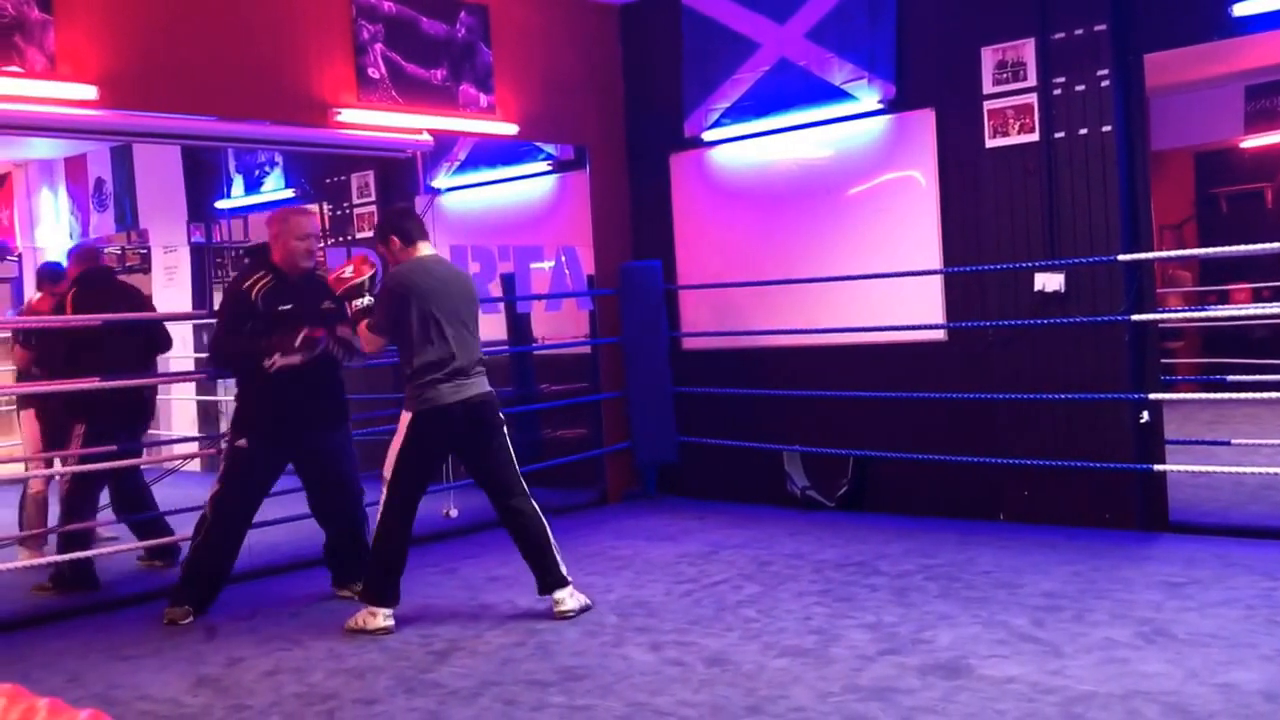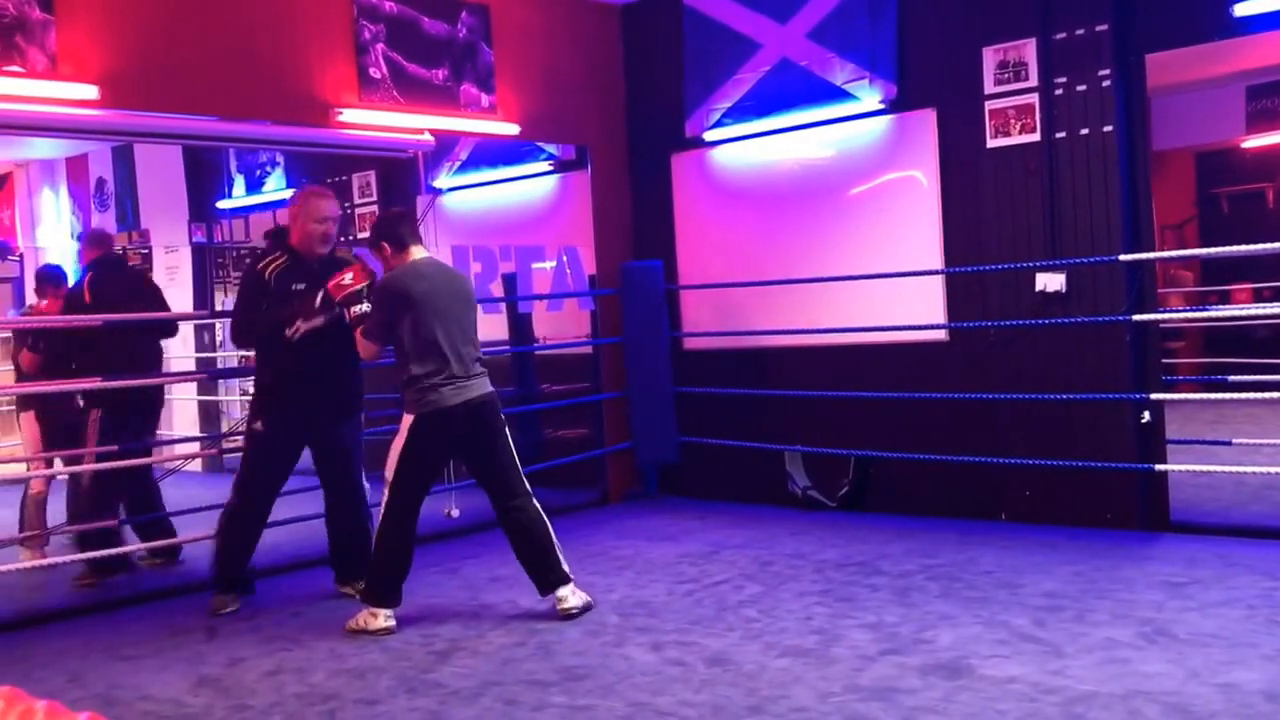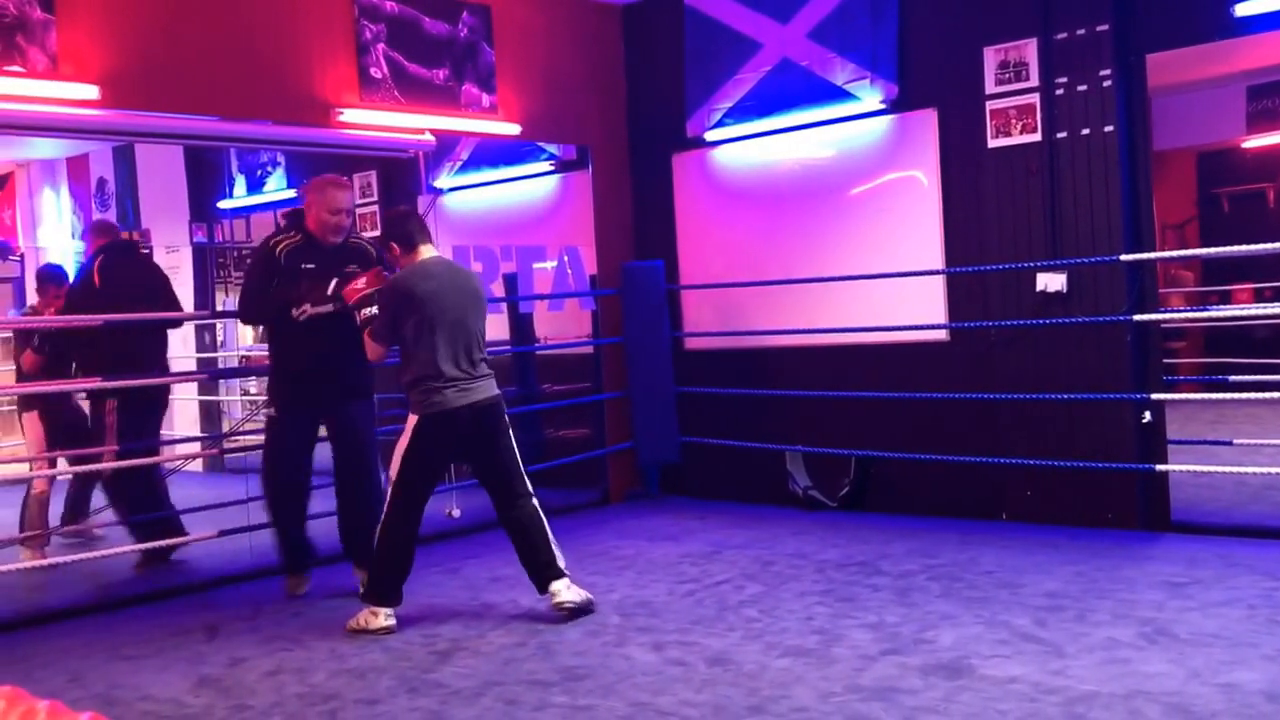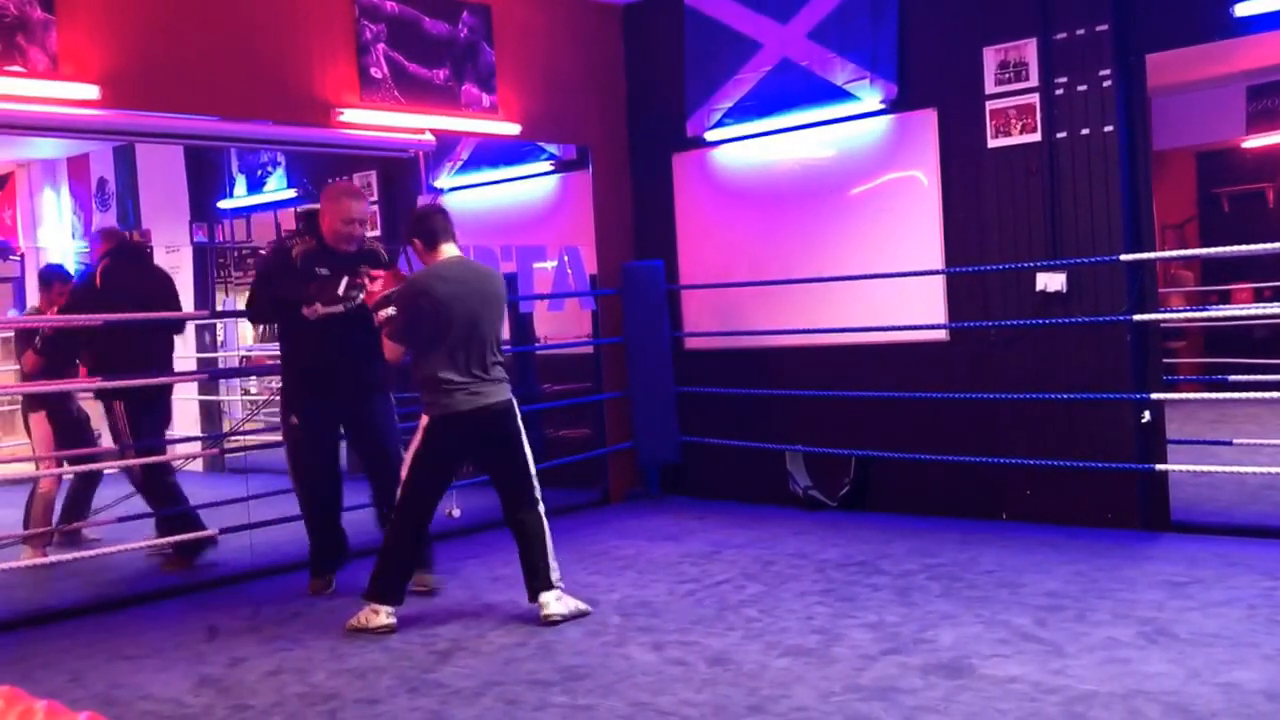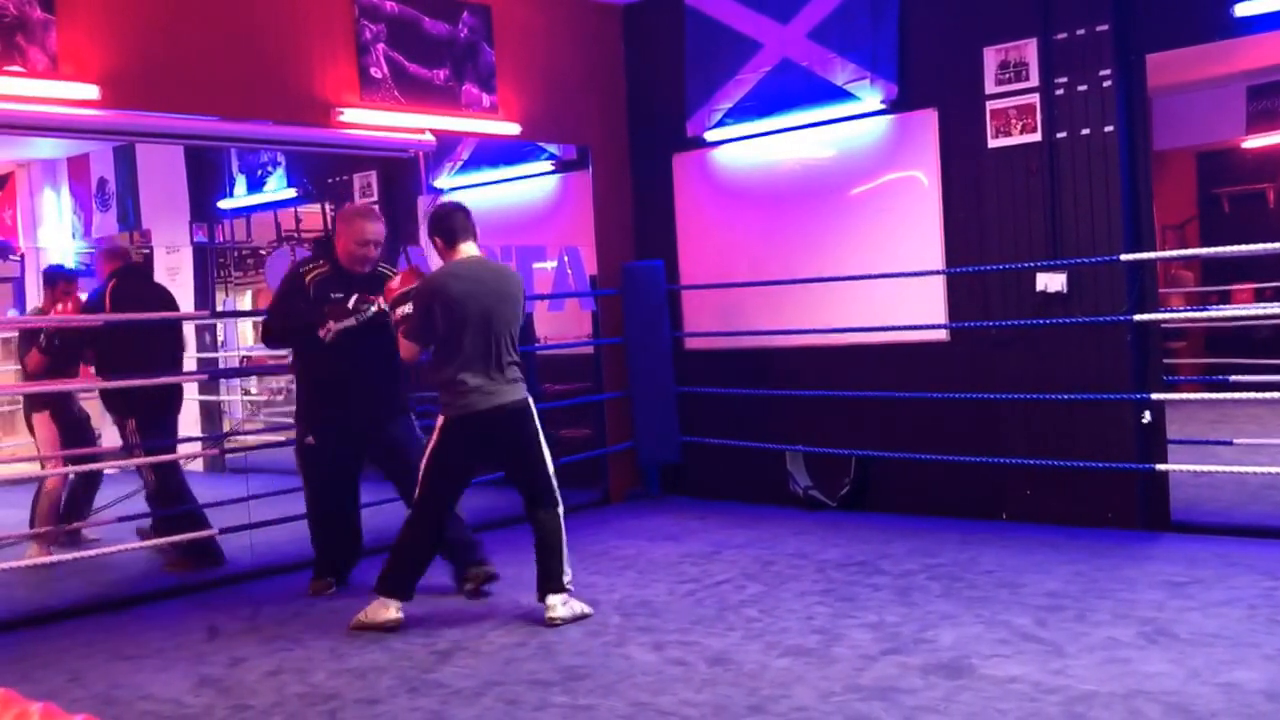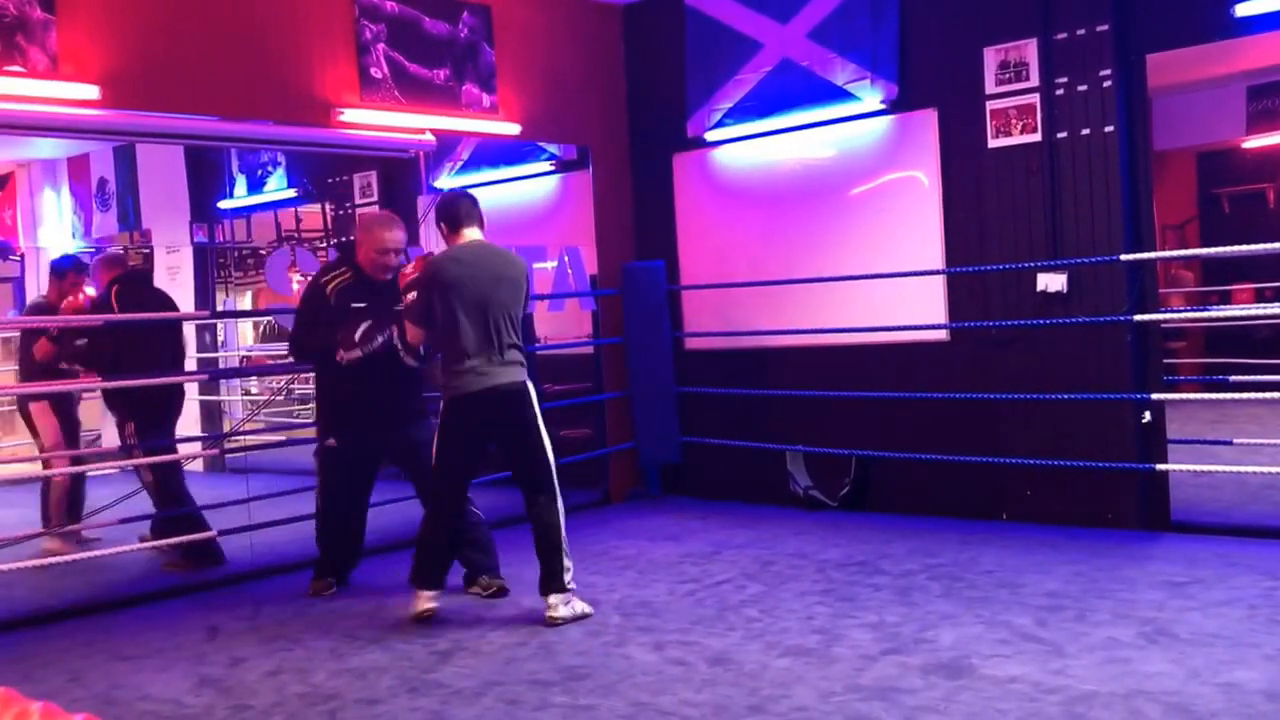
dt=0.1s
person 1, frame 1
left shoulder: (399, 280)
right shoulder: (461, 277)
left elbow: (371, 343)
left wrist: (358, 297)
left hip: (429, 408)
right hip: (478, 400)
left knee: (396, 507)
right knee: (513, 498)
left ankle: (379, 607)
right ankle: (561, 591)
person 1, frame 2
left shoulder: (394, 285)
right shoulder: (458, 279)
left elbow: (368, 350)
left wrist: (355, 305)
left hip: (430, 412)
right hip: (480, 401)
left knee: (398, 510)
right knee: (516, 499)
left ankle: (380, 608)
right ankle: (562, 589)
person 1, frame 3
left shoulder: (400, 285)
right shoulder: (468, 278)
left elbow: (375, 352)
left wrist: (365, 308)
left hip: (435, 412)
right hip: (485, 402)
left knee: (401, 509)
right knee: (517, 499)
left ankle: (380, 607)
right ankle: (559, 585)
person 1, frame 4
left shoulder: (418, 286)
right shoulder: (492, 278)
left elbow: (394, 353)
left wrist: (385, 310)
left hip: (446, 415)
right hip: (498, 406)
left knee: (410, 510)
right knee: (525, 502)
left ankle: (381, 606)
right ankle: (549, 595)
person 1, frame 5
left shoulder: (435, 285)
right shoulder: (510, 278)
left elbow: (409, 352)
left wrist: (403, 308)
left hip: (463, 413)
right hip: (513, 406)
left knee: (429, 509)
right knee: (544, 500)
left ankle: (389, 600)
right ankle: (557, 597)
person 1, frame 6
left shoulder: (435, 269)
right shoulder: (512, 263)
left elbow: (413, 337)
left wrist: (414, 297)
left hip: (462, 396)
right hip: (511, 389)
left knee: (446, 497)
right knee: (542, 492)
left ankle: (426, 591)
right ankle: (559, 597)
person 2, frame 1
left shoulder: (325, 284)
right shoulder: (247, 288)
left elbow: (345, 336)
right elbow: (222, 354)
left wrist: (347, 341)
right wrist: (275, 350)
left hip: (323, 419)
right hip: (261, 421)
left knee: (346, 502)
right knee: (228, 509)
left ankle: (351, 575)
right ankle: (191, 595)
person 2, frame 2
left shoulder: (347, 267)
right shoulder: (265, 270)
right elbow: (242, 333)
right wrist: (296, 315)
left hip: (339, 401)
right hip: (278, 403)
left knee: (347, 492)
right knee: (251, 495)
left ankle: (352, 573)
right ankle: (230, 581)
person 2, frame 3
left shoulder: (363, 252)
right shoulder: (277, 250)
right elbow: (249, 308)
right wrist: (303, 299)
left hip: (351, 386)
right hip: (292, 386)
left knee: (361, 475)
right knee: (284, 479)
left ankle: (369, 561)
right ankle: (297, 562)
person 2, frame 4
left shoulder: (375, 255)
right shoulder: (292, 255)
right elbow: (258, 309)
right wrist: (313, 300)
left hip: (368, 389)
right hip: (307, 391)
left knee: (391, 475)
right knee: (316, 486)
left ankle: (414, 561)
right ankle: (327, 564)
person 2, frame 5
left shoulder: (390, 279)
right shoulder: (306, 277)
right elbow: (275, 333)
right wrist: (326, 321)
left hip: (386, 408)
right hip: (324, 412)
right knee: (328, 498)
left ankle: (468, 563)
right ankle: (330, 568)
person 2, frame 6
right shoulder: (329, 284)
right elbow: (300, 344)
left wrist: (423, 347)
right wrist: (340, 343)
left hip: (406, 413)
right hip: (346, 418)
right knee: (339, 500)
left ankle: (482, 568)
right ankle: (331, 570)
person 3, frame 1
left shoulder: (70, 301)
right shoulder: (133, 295)
left elbow: (53, 360)
right elbow: (161, 342)
left hip: (96, 407)
right hip: (137, 402)
left knee: (78, 487)
right knee: (126, 477)
left ankle: (74, 571)
right ankle: (161, 546)
person 3, frame 2
left shoulder: (87, 286)
right shoulder: (141, 280)
left elbow: (69, 339)
right elbow: (166, 326)
left hip: (107, 392)
right hip: (147, 386)
left knee: (97, 475)
right knee: (136, 467)
left ankle: (103, 559)
right ankle: (162, 544)
person 3, frame 3
left shoulder: (94, 270)
right shoulder: (149, 267)
left elbow: (71, 325)
right elbow: (175, 316)
left hip: (114, 379)
right hip: (153, 375)
left knee: (117, 462)
right knee: (144, 456)
left ankle: (155, 539)
right ankle: (165, 533)
person 3, frame 4
left shoulder: (98, 275)
right shoulder: (155, 276)
left elbow: (71, 327)
right elbow: (176, 324)
left wrist: (45, 343)
left hip: (123, 381)
right hip: (156, 377)
left knee: (142, 461)
right knee: (151, 457)
left ankle: (188, 536)
right ankle: (176, 531)
person 3, frame 5
left shoulder: (105, 294)
right shoulder: (161, 293)
left elbow: (94, 342)
right elbow: (177, 343)
left hip: (131, 397)
right hip: (165, 390)
left knee: (158, 472)
right knee: (160, 467)
left ankle: (198, 548)
right ankle: (164, 529)
person 3, frame 6
left shoulder: (109, 301)
right shoulder: (159, 297)
left elbow: (99, 357)
right elbow: (176, 346)
left wrist: (77, 355)
left hip: (135, 400)
right hip: (167, 393)
left knee: (158, 474)
right knee: (159, 467)
left ankle: (199, 546)
right ankle: (166, 530)
person 4, frame 1
right shoulder: (27, 318)
right elbow: (21, 363)
right wrist: (29, 321)
right hip: (35, 403)
right knee: (38, 472)
right ankle: (31, 544)
person 4, frame 2
right shoulder: (26, 321)
right elbow: (26, 365)
right wrist: (40, 331)
left hip: (65, 401)
right hip: (34, 405)
right knee: (40, 474)
right ankle: (31, 545)
person 4, frame 3
right shoulder: (26, 322)
right elbow: (28, 365)
right wrist: (45, 332)
left hip: (65, 401)
right hip: (36, 405)
left knee: (89, 462)
right knee: (43, 473)
left ankle: (73, 521)
right ankle: (32, 545)
person 4, frame 4
right shoulder: (29, 323)
right elbow: (29, 367)
left hip: (67, 403)
right hip: (40, 407)
left knee: (91, 467)
right knee: (50, 474)
left ankle: (67, 528)
right ankle: (34, 545)
person 4, frame 5
right shoulder: (33, 323)
right elbow: (32, 366)
right wrist: (50, 332)
left hip: (69, 403)
right hip: (43, 406)
left knee: (92, 467)
right knee: (56, 472)
left ankle: (68, 528)
right ankle: (40, 542)
person 4, frame 6
right shoulder: (37, 310)
right elbow: (42, 354)
left hip: (60, 395)
right hip: (38, 397)
left knee: (73, 461)
right knee: (59, 461)
left ankle: (67, 527)
right ankle: (57, 534)
